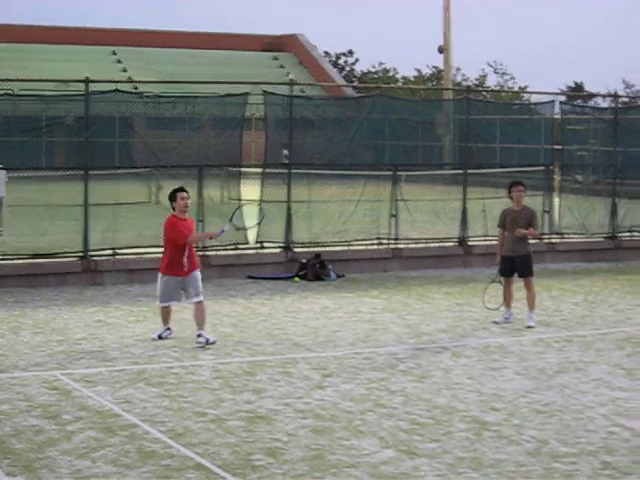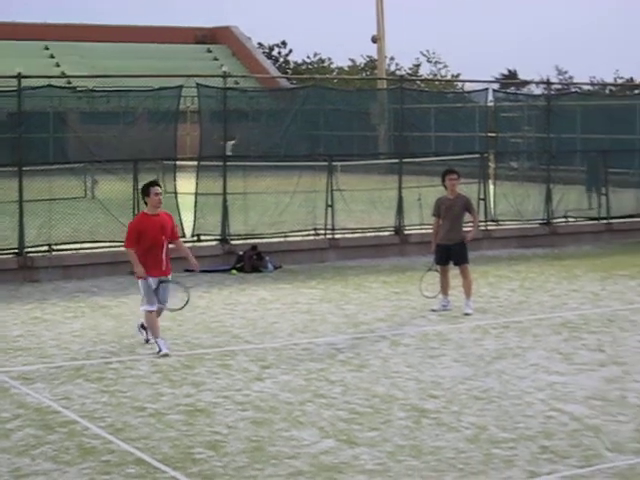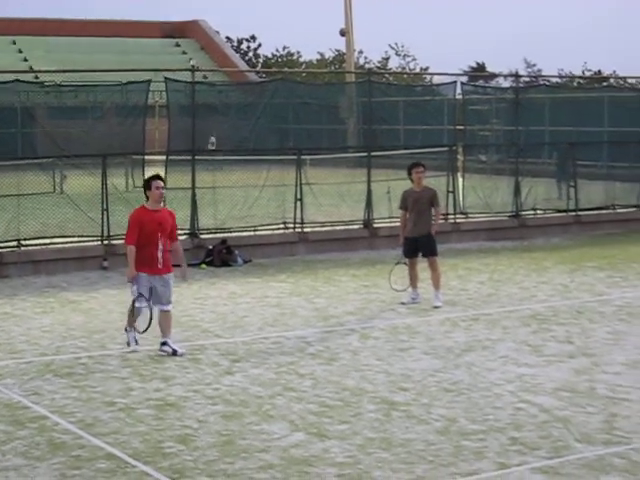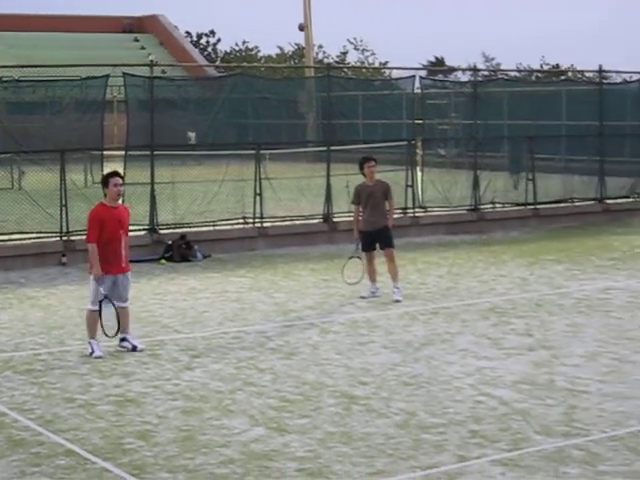
dt=0.7s
person 1, frame 1
left shoulder: (189, 220)
right shoulder: (171, 222)
right elbow: (189, 239)
left wrist: (194, 259)
right wrist: (208, 234)
left hip: (190, 269)
right hip: (170, 271)
left knee: (199, 301)
right knee: (165, 303)
left ankle: (201, 335)
right ankle: (167, 329)
person 1, frame 2
left shoulder: (168, 217)
right shoulder: (138, 222)
left elbow: (176, 240)
right elbow: (129, 247)
left wrist: (191, 258)
right wrist: (137, 266)
left hip: (164, 270)
right hip: (147, 273)
left knee: (160, 307)
right knee: (151, 308)
left ankle: (145, 326)
right ankle: (159, 343)
person 1, frame 3
left shoulder: (170, 215)
right shoulder: (137, 215)
left elbow: (174, 241)
right elbow: (130, 244)
left wrist: (183, 264)
right wrist: (131, 268)
left hip: (164, 270)
right hip: (142, 270)
left knee: (165, 307)
right knee: (138, 305)
left ankle: (166, 342)
right ankle: (130, 329)
person 1, frame 4
left shoulder: (125, 211)
right shoulder: (97, 212)
right elbow: (91, 243)
left wrist: (127, 262)
right wrist: (95, 266)
left hip: (122, 268)
right hip: (103, 269)
left knee: (123, 303)
right knee: (95, 306)
left ankle: (125, 338)
right ankle: (92, 342)
person 2, frame 1
left shoulder: (530, 212)
right shoulder: (505, 213)
left elbow: (536, 232)
right elbow: (501, 234)
left wrist: (526, 232)
right wrist: (498, 254)
left hip: (523, 254)
right hip: (507, 254)
left knee: (528, 284)
right knee: (507, 283)
left ankle: (531, 316)
right ankle: (508, 313)
person 2, frame 2
left shoulder: (464, 200)
right shoulder: (440, 201)
left elbow: (475, 216)
right elbow: (436, 223)
left wrist: (473, 232)
right wrist: (433, 242)
left hip: (458, 241)
right hip: (442, 242)
left knee: (464, 271)
right knee: (443, 271)
left ankle: (468, 303)
right ankle: (445, 301)
person 2, frame 3
left shoulder: (431, 192)
right shoulder: (406, 194)
left elbow: (437, 211)
right elbow: (403, 216)
left wrist: (434, 226)
right wrist: (401, 235)
left hip: (426, 234)
right hip: (410, 235)
left knee: (433, 264)
right knee: (412, 264)
left ankle: (437, 295)
right ankle: (414, 294)
person 2, frame 4
left shoulder: (384, 185)
right shoulder: (359, 189)
left elbow: (391, 204)
right elbow: (357, 210)
left wrist: (390, 220)
right wrist: (356, 229)
left hip: (383, 227)
right hip: (366, 229)
left knee: (390, 256)
right knee: (369, 258)
left ankle: (396, 288)
right ankle: (374, 288)
